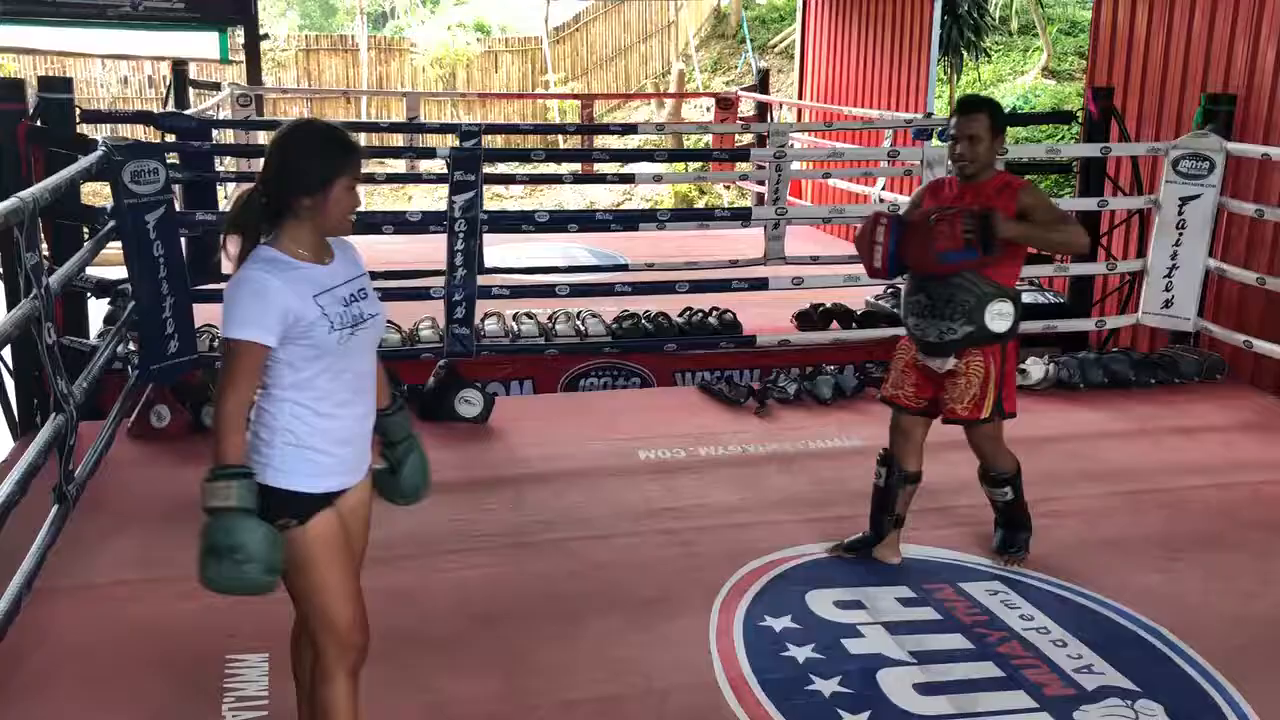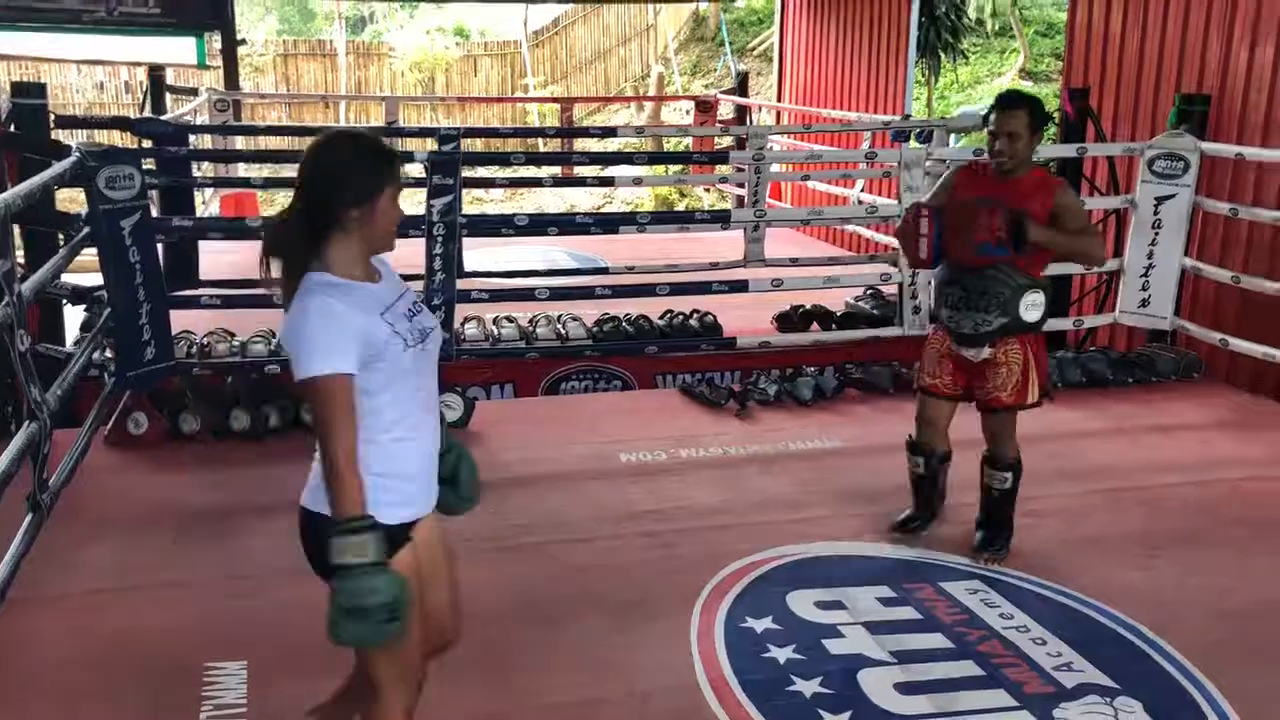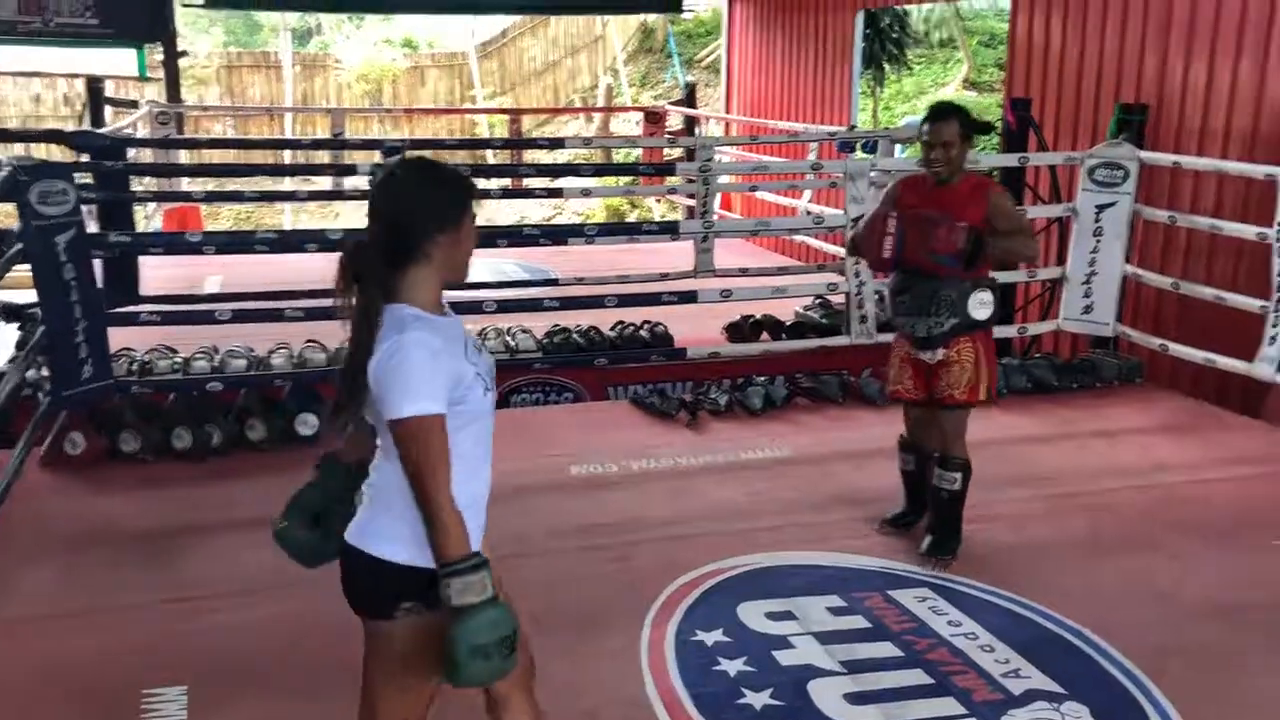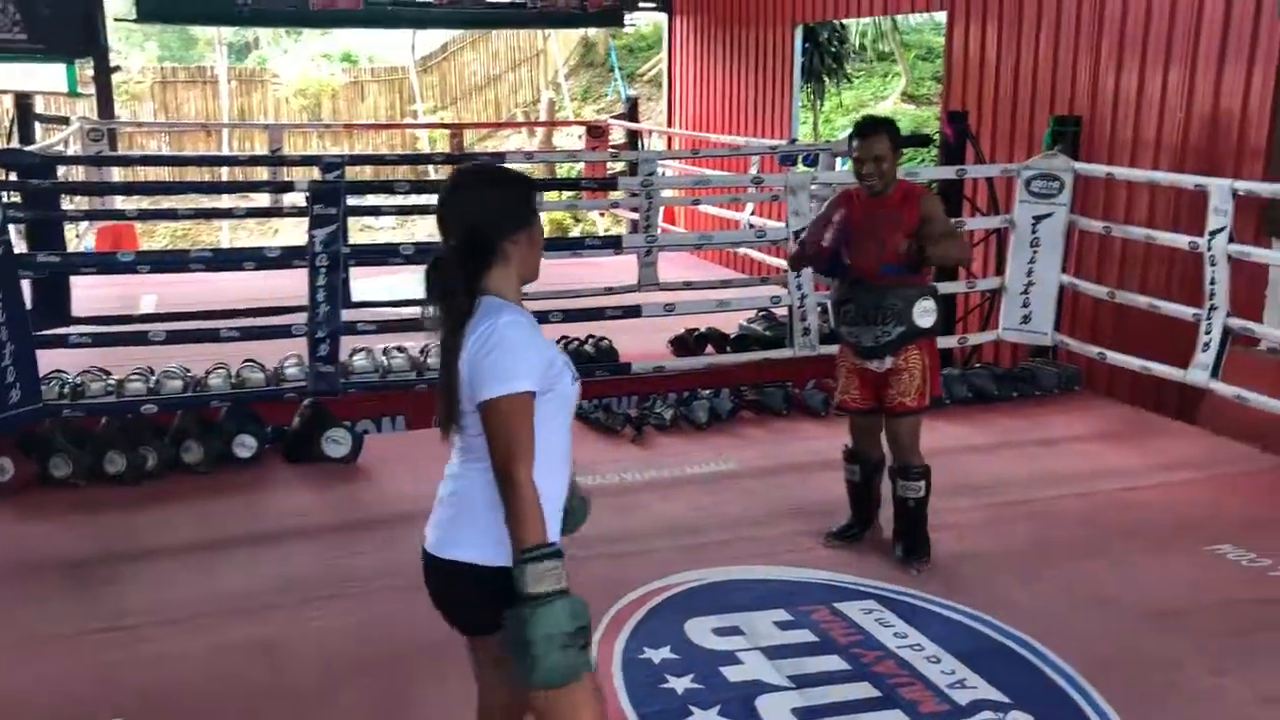
dt=0.4s
person 1, frame 1
left shoulder: (344, 257)
right shoulder: (263, 284)
right elbow: (234, 404)
left wrist: (394, 431)
left hip: (349, 472)
right hip: (291, 486)
left knee: (319, 621)
right knee: (343, 639)
person 1, frame 2
left shoulder: (379, 277)
right shoulder: (325, 310)
right elbow: (338, 451)
left wrist: (444, 448)
right wrist: (359, 562)
left hip: (409, 506)
right hip: (359, 518)
left knee: (433, 635)
person 1, frame 3
left shoulder: (423, 321)
right shoulder: (416, 346)
left elbow: (367, 422)
right elbow: (434, 493)
right wrist: (470, 600)
left hip: (437, 550)
right hip: (408, 567)
person 1, frame 4
left shoulder: (478, 319)
right shoulder: (506, 332)
right elbow: (516, 477)
right wrist: (542, 586)
left hip: (471, 554)
right hip: (489, 566)
person 2, frame 1
left shoulder: (1017, 196)
right shoulder: (932, 193)
left elbow: (1076, 238)
left wrist: (1008, 229)
left hip: (978, 345)
right hip: (923, 337)
left knee: (986, 443)
right knee: (904, 434)
left ankle: (1015, 526)
right ankle: (883, 536)
person 2, frame 2
left shoulder: (1053, 193)
right shoulder: (963, 178)
left elbow: (1096, 250)
right elbow: (919, 221)
left wrist: (1031, 232)
right wrist: (918, 233)
left hip: (1007, 335)
right hip: (951, 327)
left knee: (999, 433)
right knee: (928, 420)
left ankle: (995, 526)
right ankle: (926, 505)
person 2, frame 3
left shoulder: (988, 194)
right shoulder: (903, 191)
left elbow: (1029, 250)
right elbow: (861, 240)
left wrist: (974, 242)
right wrist: (876, 243)
left hip: (960, 335)
right hip: (911, 331)
left knee: (949, 433)
right knee: (916, 425)
left ankle: (945, 530)
right ankle: (917, 505)
person 2, frame 4
left shoulder: (919, 202)
right shoulder: (842, 204)
left elbow: (960, 249)
right elbow: (802, 254)
left wrist: (907, 247)
right wrist: (811, 248)
left hip: (905, 344)
right hip: (856, 341)
left knee: (903, 441)
right knee: (861, 436)
left ankle: (912, 535)
right ankle: (863, 516)
